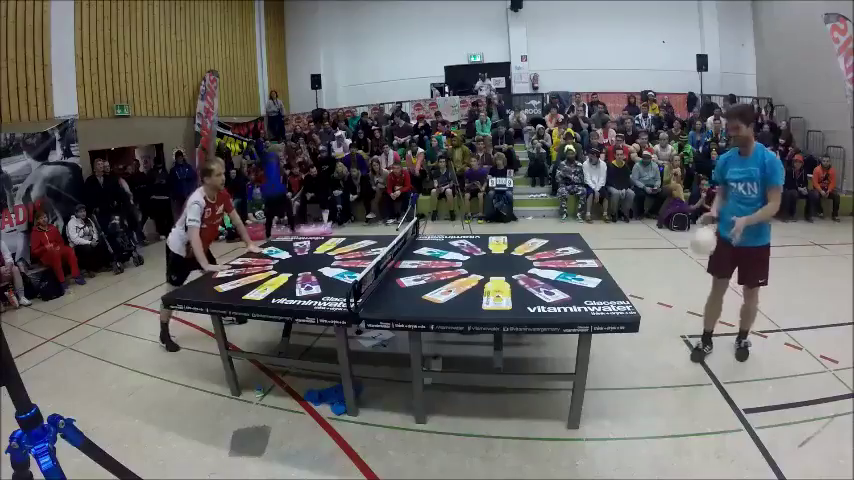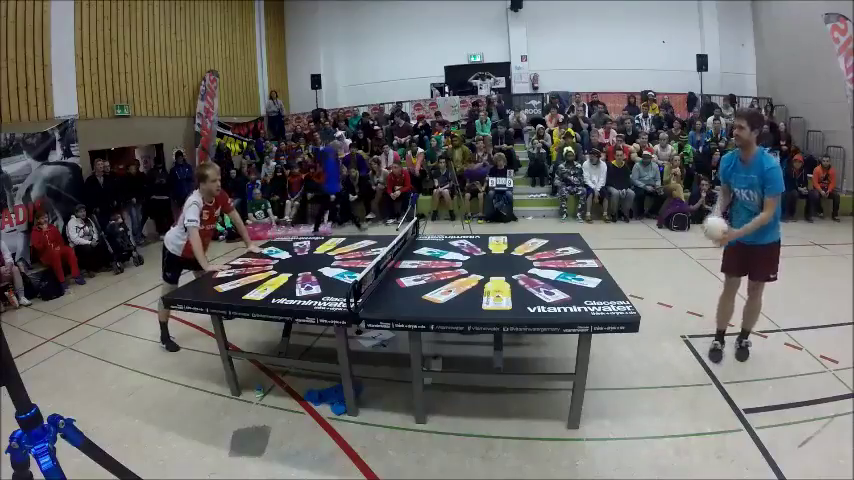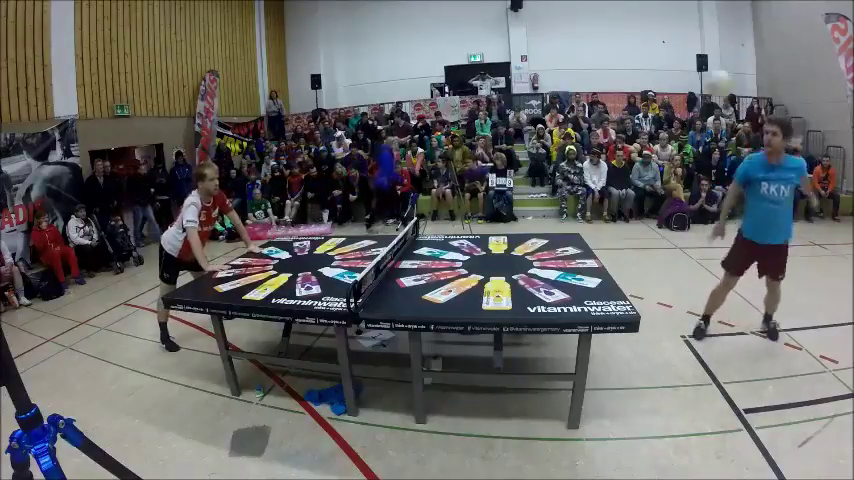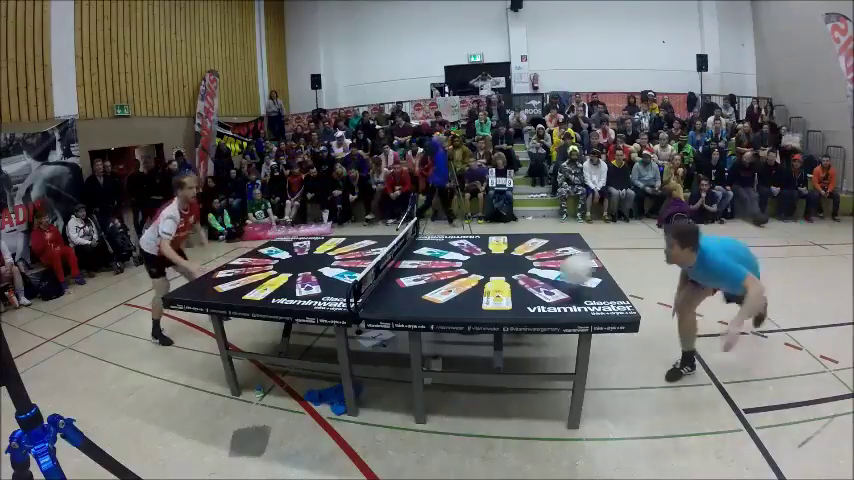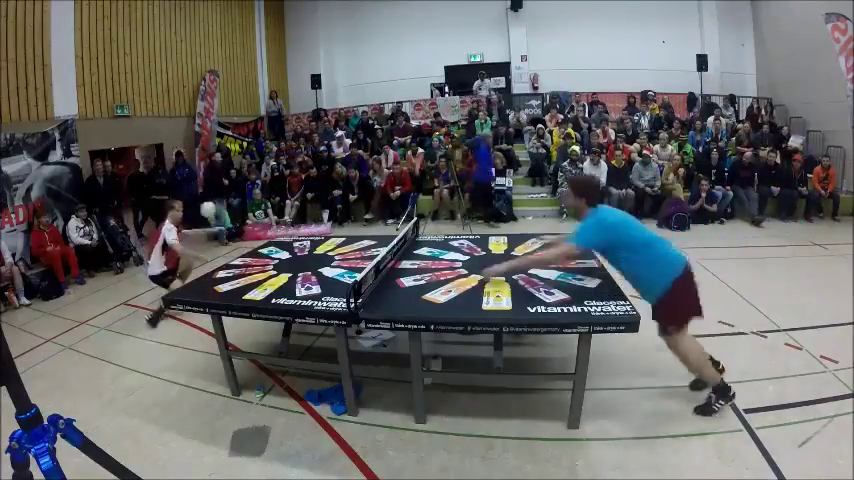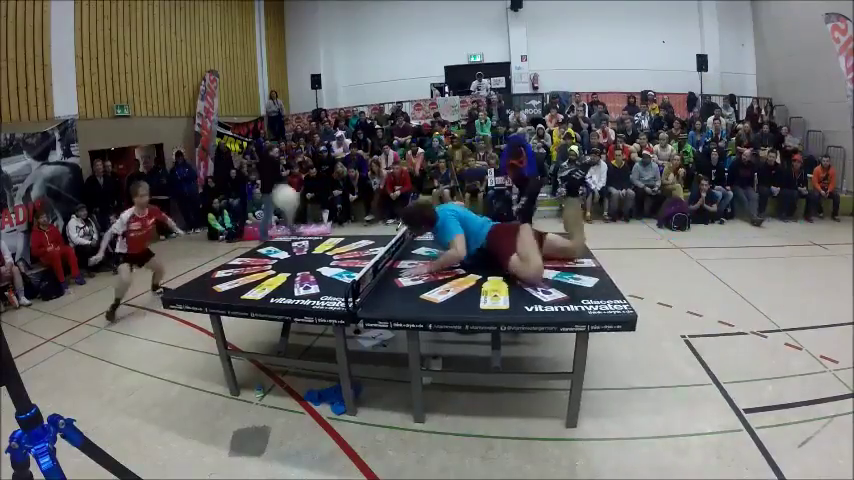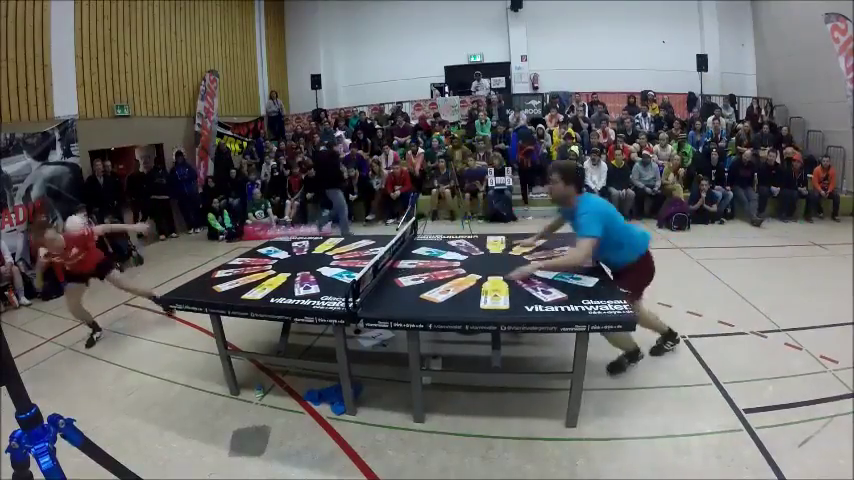
dt=0.7s
person 1, frame 1
left shoulder: (769, 161)
right shoulder: (725, 159)
left elbow: (774, 206)
left wrist: (745, 221)
right wrist: (713, 212)
left hip: (756, 242)
right hip: (724, 237)
left knee: (750, 294)
right knee: (717, 289)
left ankle: (742, 338)
right ankle: (706, 339)
person 1, frame 2
left shoulder: (770, 167)
right shoulder: (728, 161)
left elbow: (768, 214)
left wrist: (739, 232)
right wrist: (717, 213)
left hip: (764, 240)
right hip: (736, 237)
left knee: (755, 291)
right knee: (729, 288)
left ankle: (743, 338)
right ankle: (719, 339)
person 1, frame 3
left shoulder: (798, 165)
right shoulder: (752, 162)
right elbow: (733, 193)
left wrist: (812, 197)
right wrist: (721, 222)
left hip: (778, 239)
right hip: (749, 236)
left knee: (774, 285)
right knee: (727, 283)
left ankle: (768, 320)
right ankle: (705, 319)
person 1, frame 4
left shoulder: (716, 260)
right shoulder: (685, 257)
left elbow: (756, 287)
right elbow: (686, 269)
left wrist: (736, 325)
right wrist: (679, 294)
left hip: (742, 275)
left knee: (752, 305)
right knee: (683, 307)
left ankle: (760, 306)
right ankle: (687, 360)
person 1, frame 5
left shoulder: (595, 222)
right shoulder: (601, 213)
left elbow: (557, 255)
left wrist: (506, 267)
right wrist: (558, 240)
left hip: (670, 275)
right hip: (666, 273)
left knee: (676, 339)
right knee: (671, 335)
left ankle: (721, 391)
right ankle: (712, 366)
person 1, frame 6
left shoulder: (446, 220)
right shoulder: (441, 211)
left elbow: (459, 253)
left wrist: (429, 267)
left knee: (533, 273)
right knee: (576, 246)
right ankle: (572, 189)
person 1, frame 7
left shoulder: (588, 211)
right shoulder: (576, 204)
left elbow: (580, 257)
right elbow: (560, 220)
left wrist: (536, 266)
right wrist: (537, 238)
left hip: (637, 265)
right hip: (624, 261)
right knee: (630, 309)
left ankle: (631, 352)
right ankle: (669, 335)
person 2, frame 1
left shoulder: (222, 194)
right shoulder: (197, 202)
left elbow: (235, 218)
right elbow: (193, 235)
left wrist: (249, 244)
right wrist: (205, 266)
left hip: (201, 247)
right hip: (180, 248)
right knee: (173, 292)
right ankle: (164, 334)
person 2, frame 2
left shoulder: (221, 196)
right shoulder: (194, 203)
left elbow: (236, 219)
right elbow: (193, 234)
left wrist: (249, 244)
right wrist: (206, 265)
left hip: (195, 249)
right hip: (176, 248)
right knee: (169, 291)
right ankle: (164, 335)
person 2, frame 3
left shoulder: (218, 197)
right shoulder: (192, 204)
left elbow: (235, 219)
right elbow: (193, 236)
left wrist: (249, 244)
right wrist: (207, 265)
left hip: (191, 251)
right hip: (172, 250)
right knee: (167, 293)
right ankle: (164, 335)
person 2, frame 4
left shoulder: (192, 205)
right shoulder: (170, 215)
left elbow: (196, 227)
right elbow: (165, 248)
left wrist: (206, 247)
right wrist: (189, 265)
left hip: (172, 248)
right hip: (152, 250)
left knee: (196, 276)
right knee: (163, 292)
right ankle: (156, 331)
person 2, frame 5
left shoulder: (170, 225)
right shoulder: (169, 228)
right elbow: (179, 250)
right wrist: (198, 255)
left hip: (166, 265)
right hip: (159, 271)
left knee: (190, 261)
left ankle: (180, 287)
right ankle: (155, 315)
person 2, frame 6
left shoulder: (152, 210)
right shoulder: (126, 217)
left elbow: (167, 220)
right elbow: (109, 233)
left wrist: (177, 230)
right wrist: (101, 252)
left hip: (142, 250)
right hip: (125, 252)
left knee: (160, 269)
right knee: (125, 280)
left ankle: (155, 287)
right ankle: (114, 306)
person 2, frame 7
left shoulder: (74, 236)
right shoulder: (47, 253)
left elbow: (102, 229)
right elbow: (40, 262)
left wrist: (131, 227)
right wrist: (39, 278)
left hip: (97, 262)
right hip: (75, 272)
left knee: (125, 285)
right knee: (72, 305)
left ankle: (157, 299)
right ankle: (95, 329)
